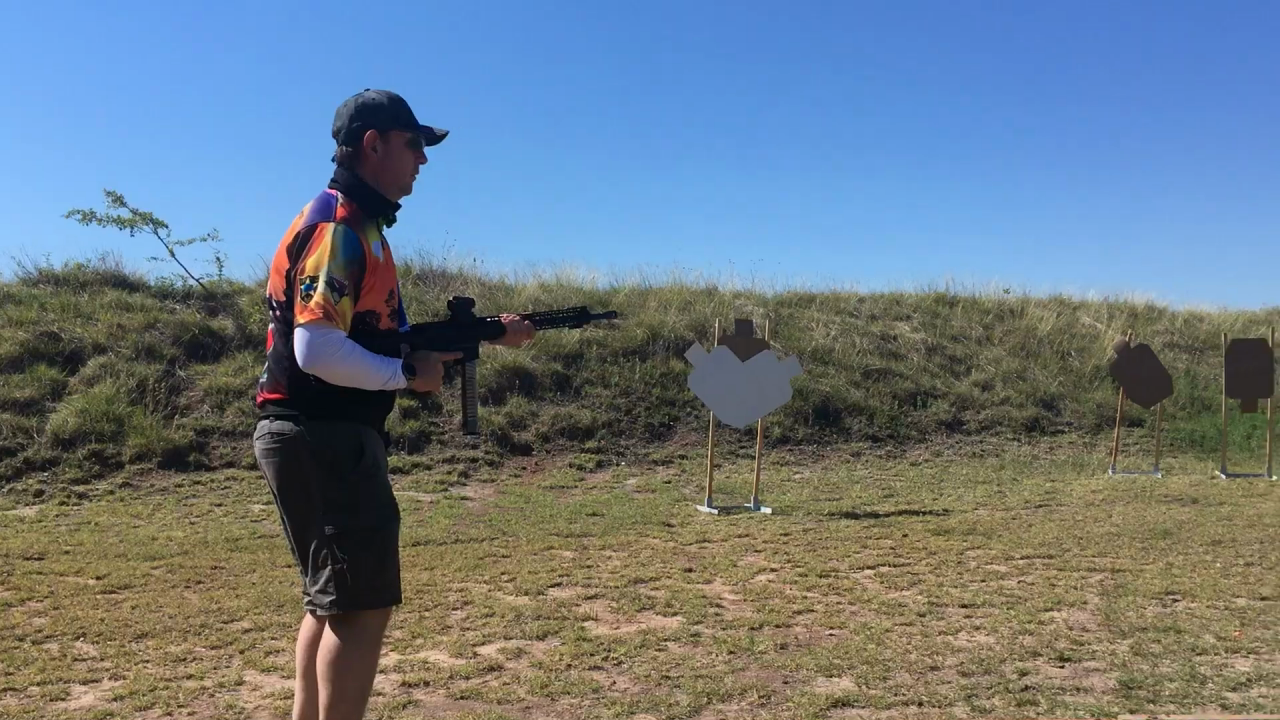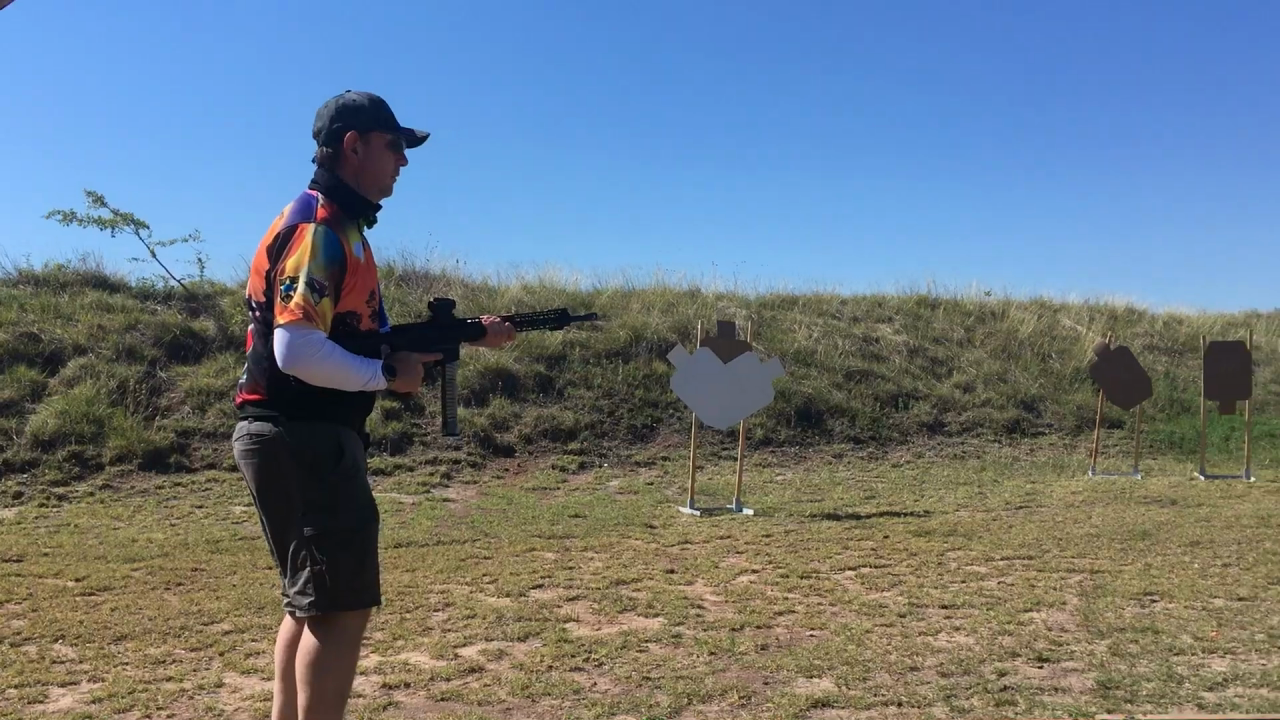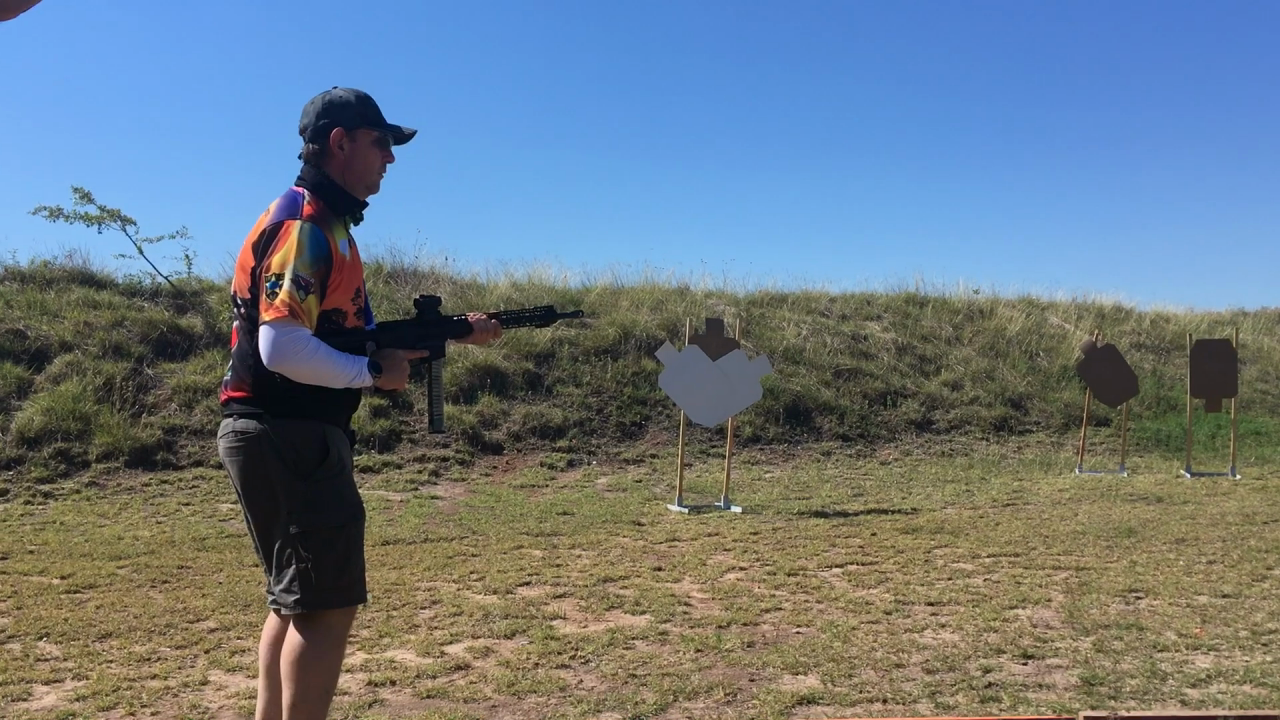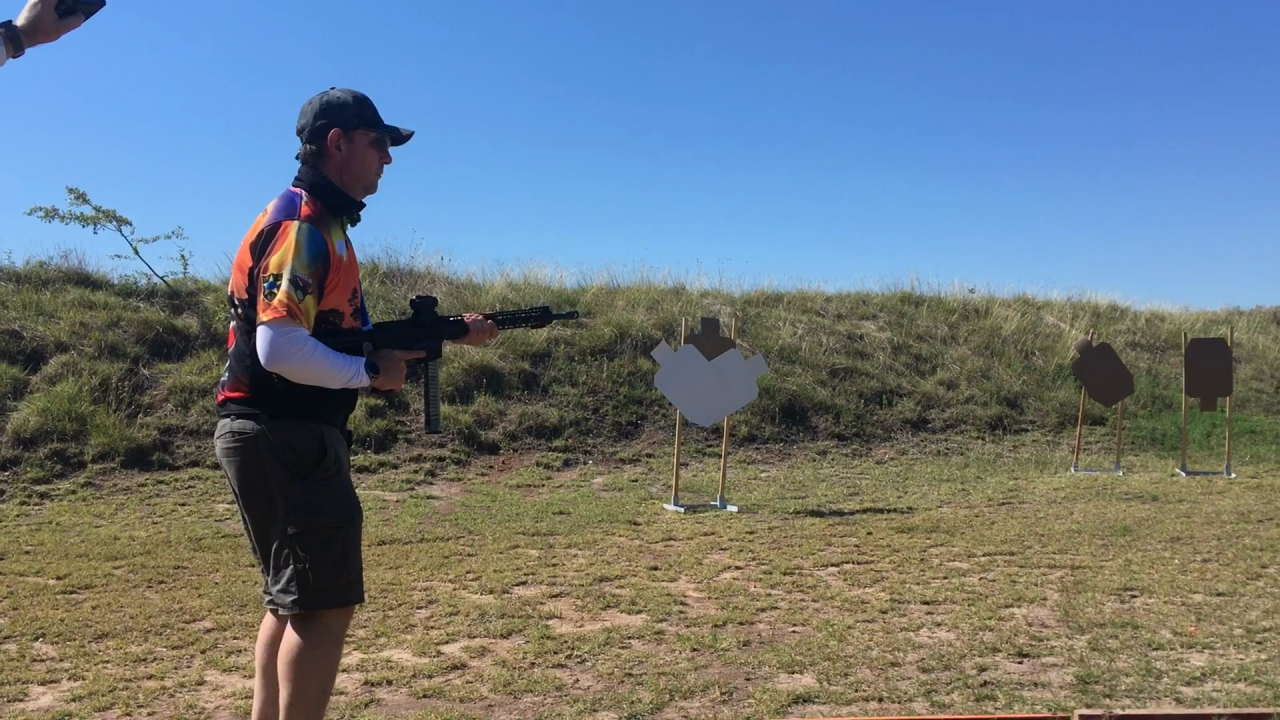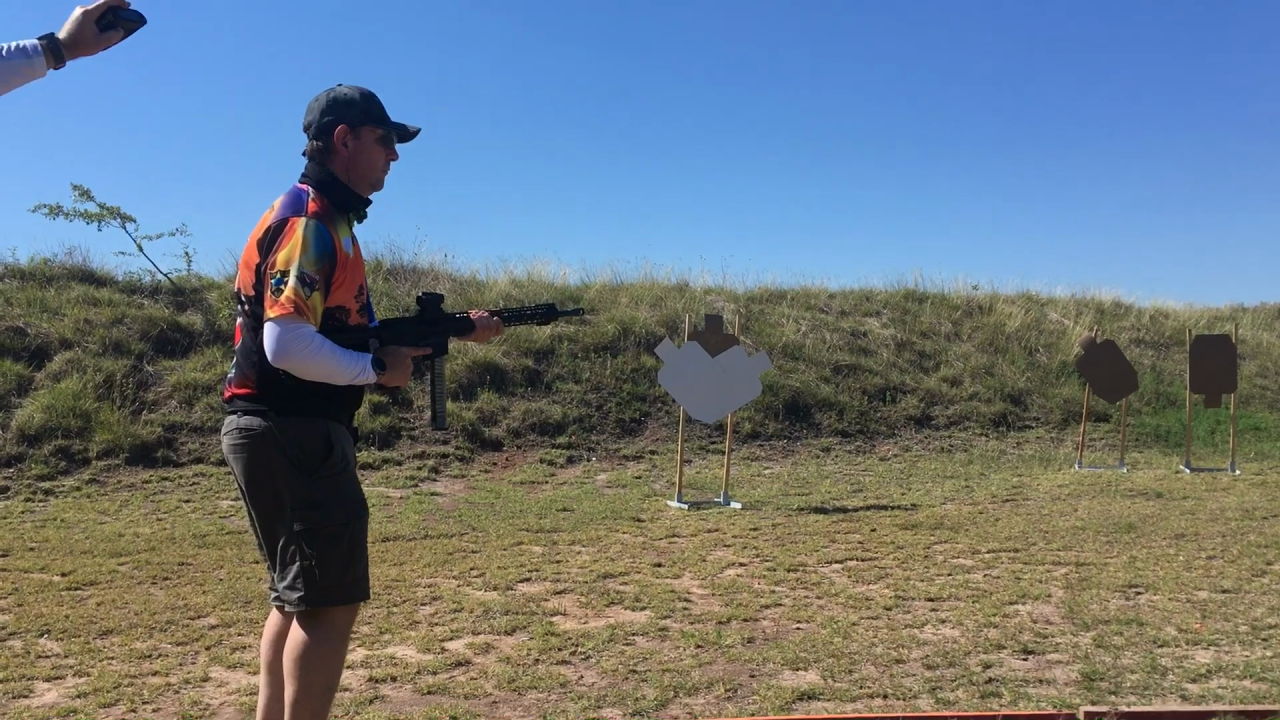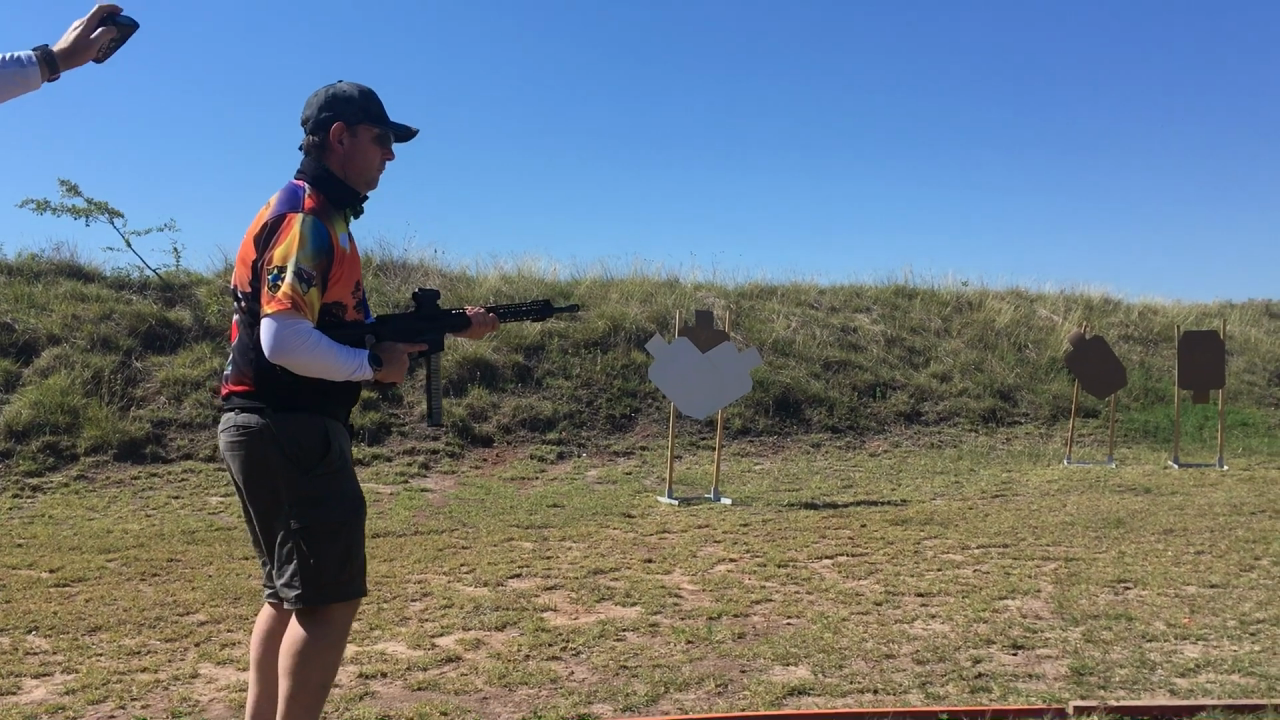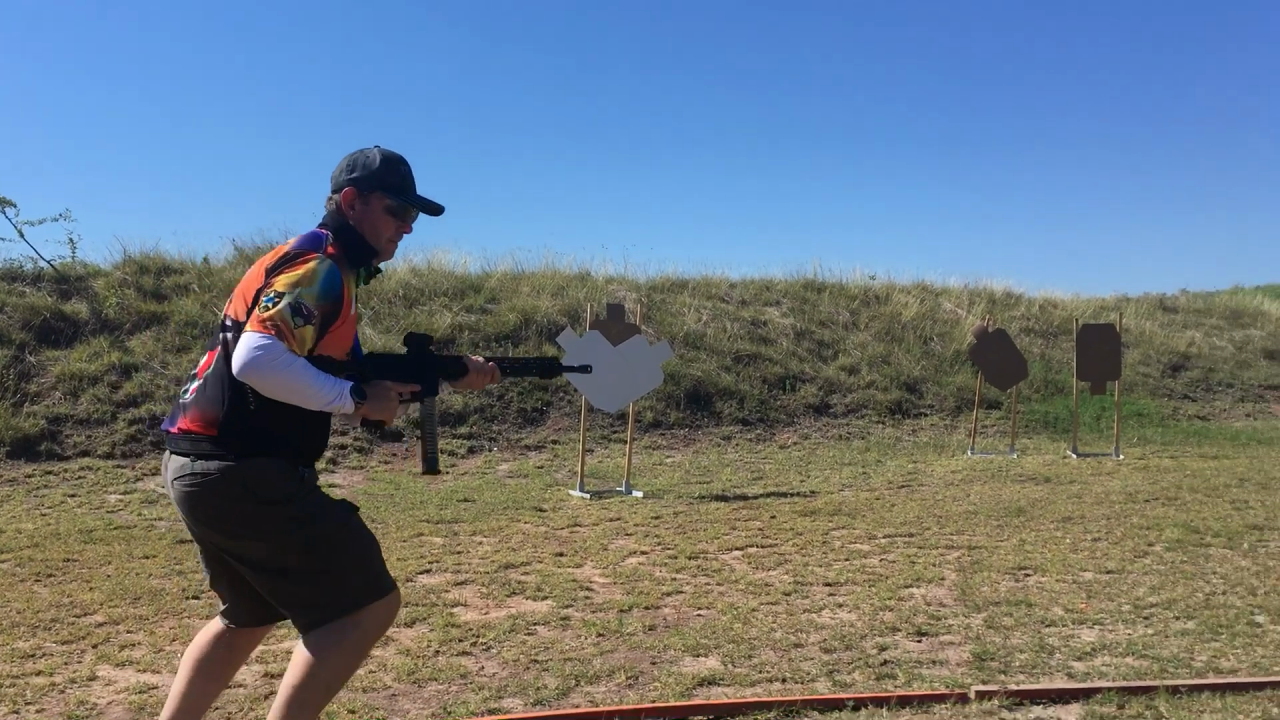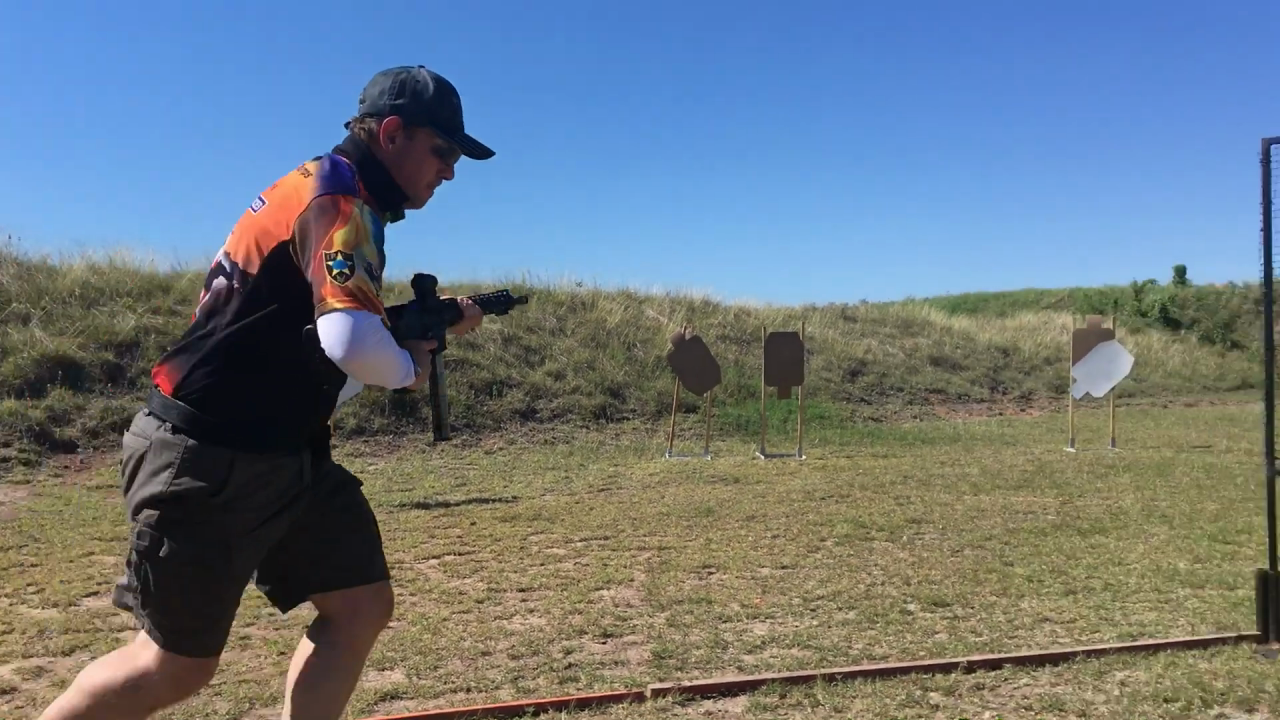
dt=0.4s
person 1, frame 1
left shoulder: (360, 226)
right shoulder: (337, 225)
left elbow: (388, 336)
right elbow: (318, 351)
left wrist: (486, 334)
right wrist: (409, 375)
left hip: (325, 439)
right hip: (323, 439)
left knee: (332, 600)
right knee: (364, 604)
person 1, frame 2
left shoulder: (341, 228)
right shoulder: (316, 226)
left elbow: (369, 337)
right elbow: (298, 352)
left wrist: (467, 336)
right wrist: (388, 376)
left hip: (303, 440)
right hip: (303, 441)
left knee: (311, 602)
right knee: (343, 606)
person 1, frame 3
left shoulder: (328, 224)
right shoulder: (302, 223)
left elbow: (353, 335)
right elbow: (281, 349)
left wrist: (453, 333)
right wrist: (374, 373)
left hip: (288, 439)
right hip: (287, 440)
left knee: (296, 600)
right knee: (327, 604)
person 1, frame 4
left shoulder: (325, 225)
right shoulder: (299, 225)
left elbow: (350, 335)
right elbow: (279, 349)
left wrist: (448, 333)
right wrist: (371, 374)
left hip: (282, 438)
right hip: (285, 439)
left knee: (292, 599)
right knee: (325, 604)
person 1, frame 5
left shoulder: (330, 222)
right shoulder: (307, 222)
left elbow: (353, 332)
right elbow: (287, 345)
left wrist: (453, 331)
right wrist: (378, 370)
left hip: (286, 436)
right hip: (291, 436)
left knee: (298, 597)
right knee: (330, 601)
person 1, frame 6
left shoulder: (321, 219)
right shoulder: (304, 219)
left elbow: (344, 328)
right elbow: (284, 341)
right wrist: (374, 364)
left hip: (275, 432)
right hip: (287, 432)
left knee: (291, 594)
right knee: (330, 600)
person 1, frame 7
left shoulder: (341, 272)
right shoulder: (316, 266)
left elbow: (356, 373)
right elbow: (260, 362)
left wrist: (450, 376)
right wrist: (357, 401)
left hip: (207, 468)
right hip: (239, 472)
left knee: (249, 618)
right knee: (365, 607)
person 1, frame 8
left shoulder: (329, 194)
right shoulder: (340, 200)
right elbow: (350, 340)
right wrist: (406, 367)
left hip: (263, 450)
right hip: (204, 450)
left knee: (361, 604)
right knee: (180, 659)
